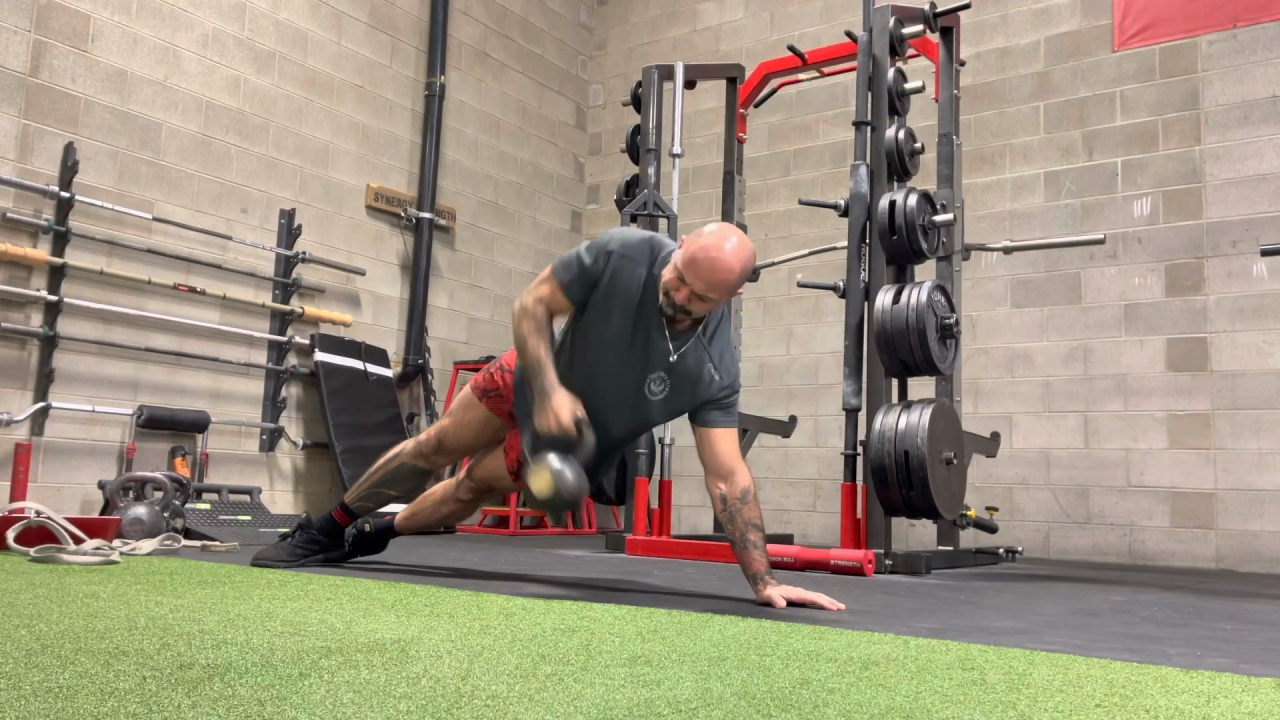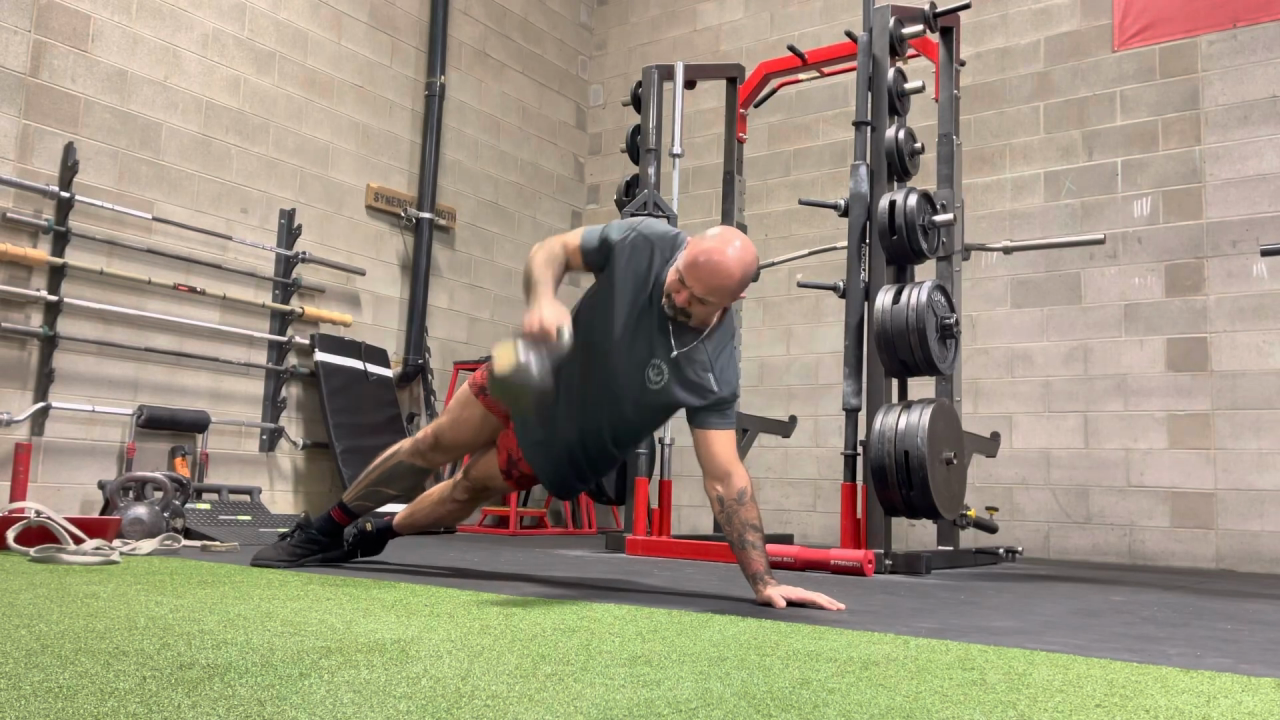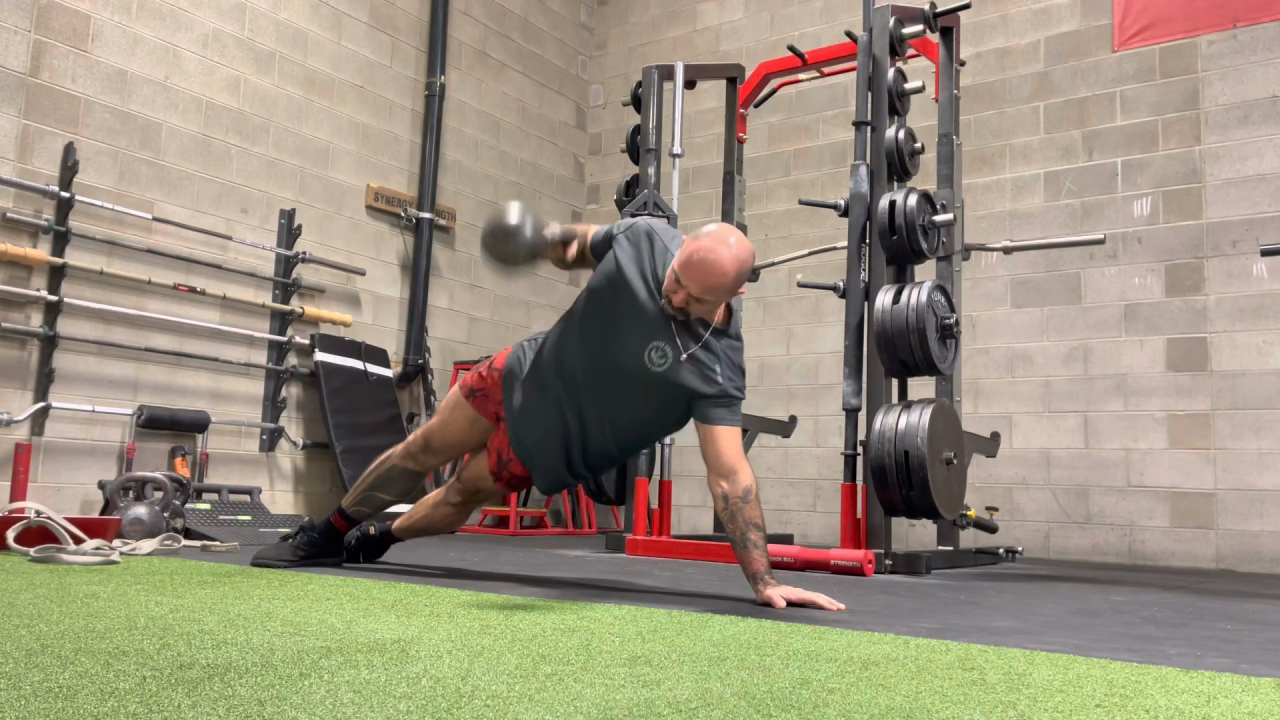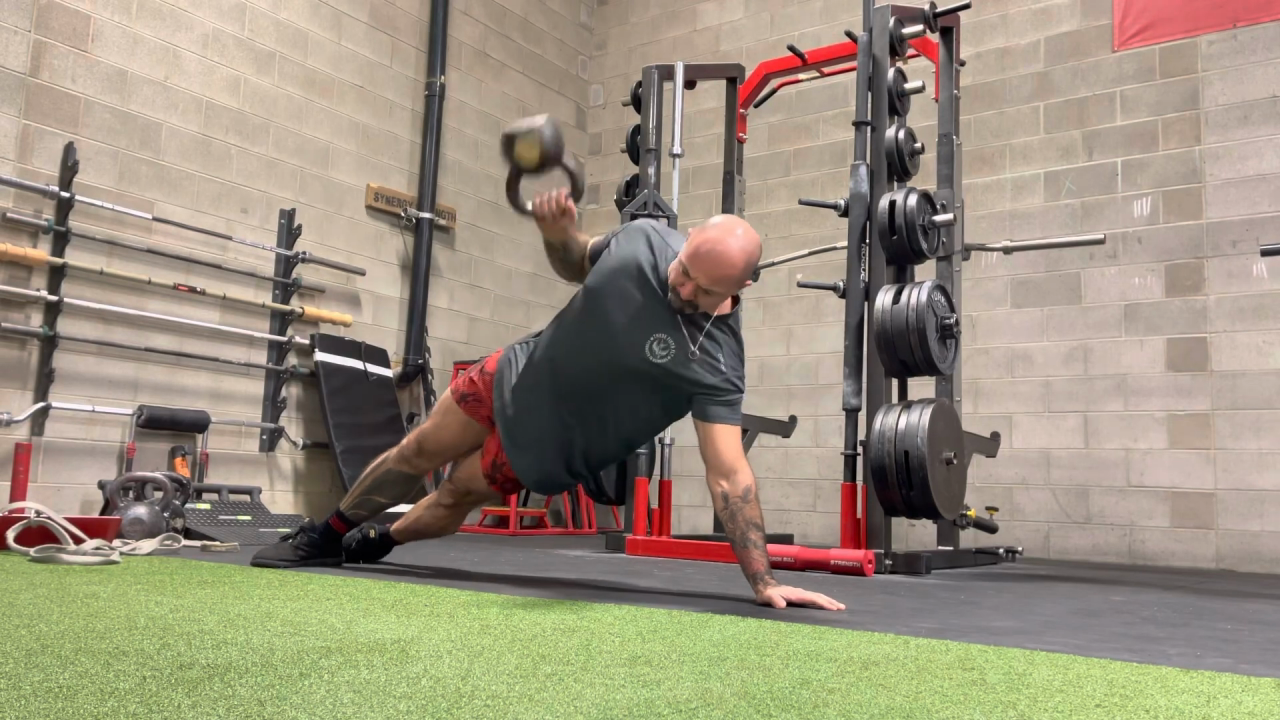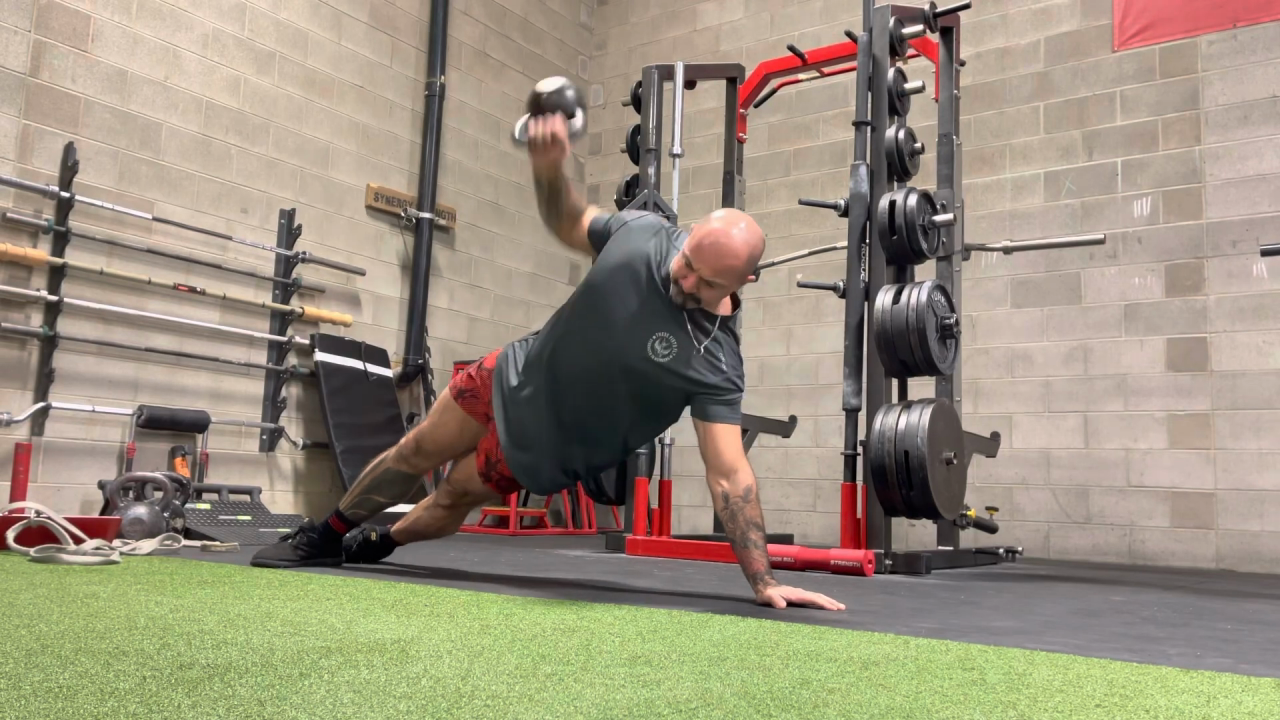
dt=0.1s
person 1, frame 1
left shoulder: (713, 367)
right shoulder: (630, 251)
left elbow: (727, 475)
right elbow: (532, 306)
left wrist: (763, 580)
right wrist: (549, 392)
left hip: (578, 436)
right hip: (528, 378)
left knee: (474, 486)
right knee: (433, 448)
left ankle: (373, 534)
right ankle: (327, 529)
person 1, frame 2
left shoulder: (712, 370)
right shoulder: (646, 241)
left elbow: (725, 476)
right elbow: (552, 250)
left wrist: (763, 580)
right wrist: (542, 298)
left hip: (560, 439)
left knee: (471, 488)
right knee: (431, 446)
left ankle: (373, 535)
right ankle: (327, 529)
person 1, frame 3
left shoulder: (717, 369)
right shoulder: (649, 237)
left elbow: (730, 476)
right elbow: (583, 246)
left wrist: (764, 581)
right wrist: (560, 240)
left hip: (551, 439)
right hip: (525, 376)
left knee: (464, 492)
right knee: (422, 449)
left ankle: (374, 540)
right ankle: (328, 532)
person 1, frame 4
left shoulder: (717, 362)
right shoulder: (647, 240)
left elbow: (729, 475)
right elbow: (577, 266)
left wrist: (764, 581)
right wrist: (556, 232)
left hip: (543, 443)
right hip: (515, 375)
left knee: (457, 496)
right knee: (420, 450)
left ankle: (374, 541)
right ankle: (329, 534)
person 1, frame 5
left shoulder: (716, 366)
right shoulder: (646, 232)
left elbow: (729, 475)
right elbow: (567, 225)
left wrist: (763, 578)
right wrist: (548, 168)
left hip: (540, 446)
right hip: (515, 378)
left knee: (454, 499)
right knee: (416, 452)
left ankle: (373, 544)
right ankle: (327, 535)
